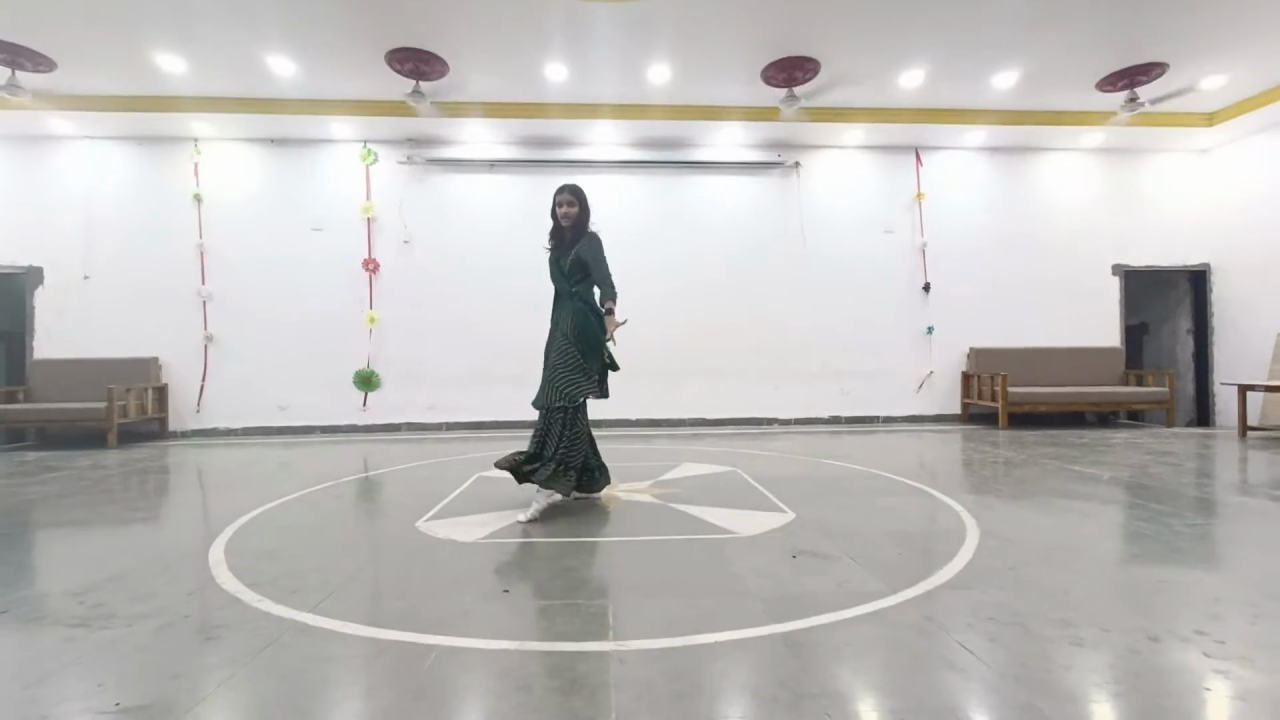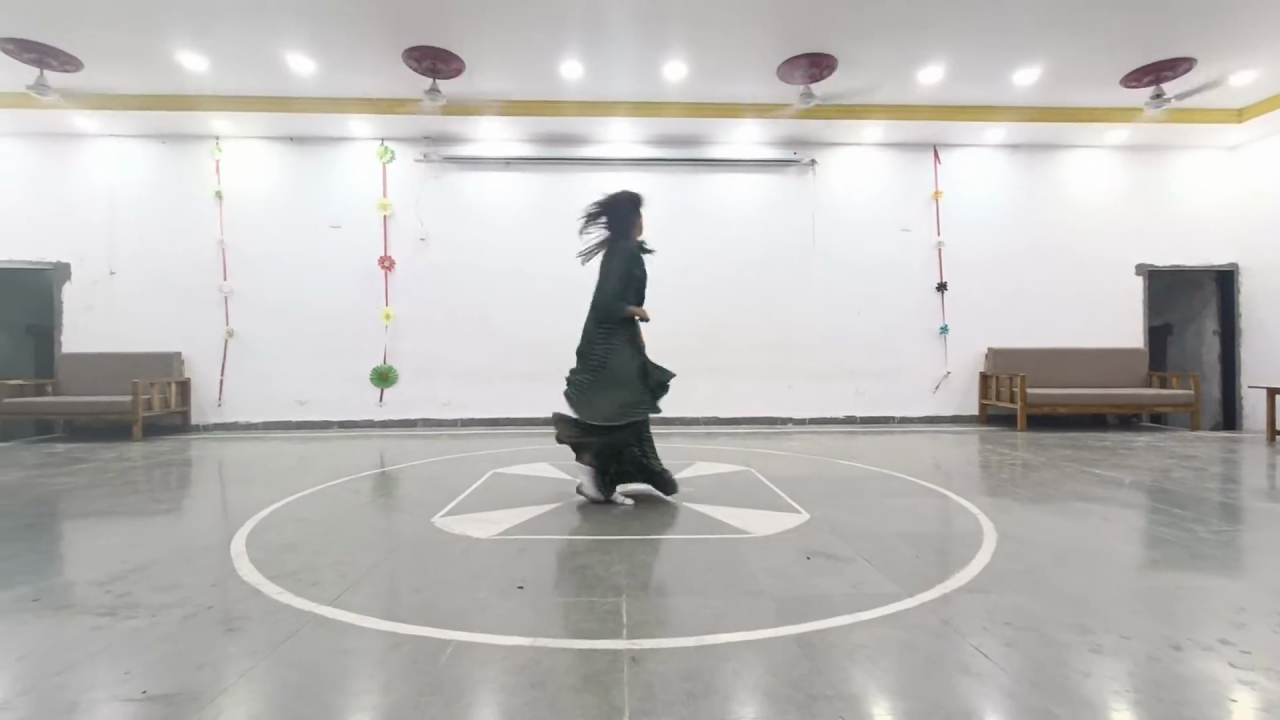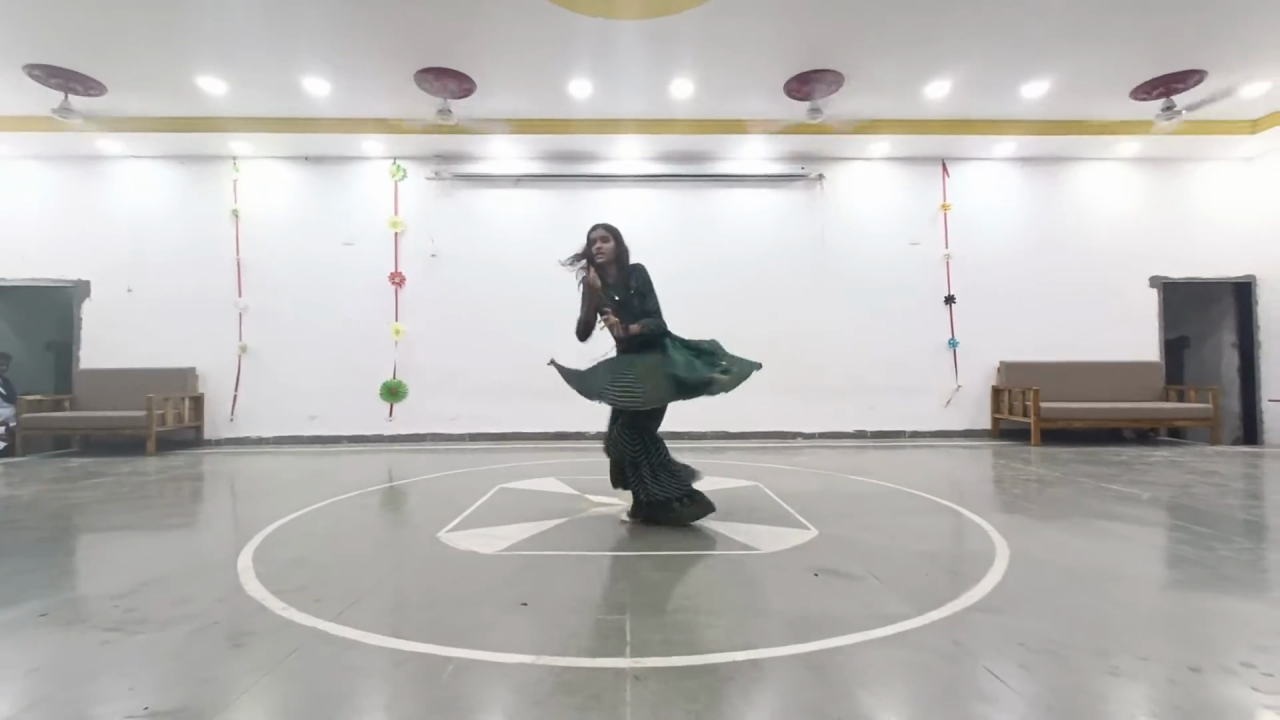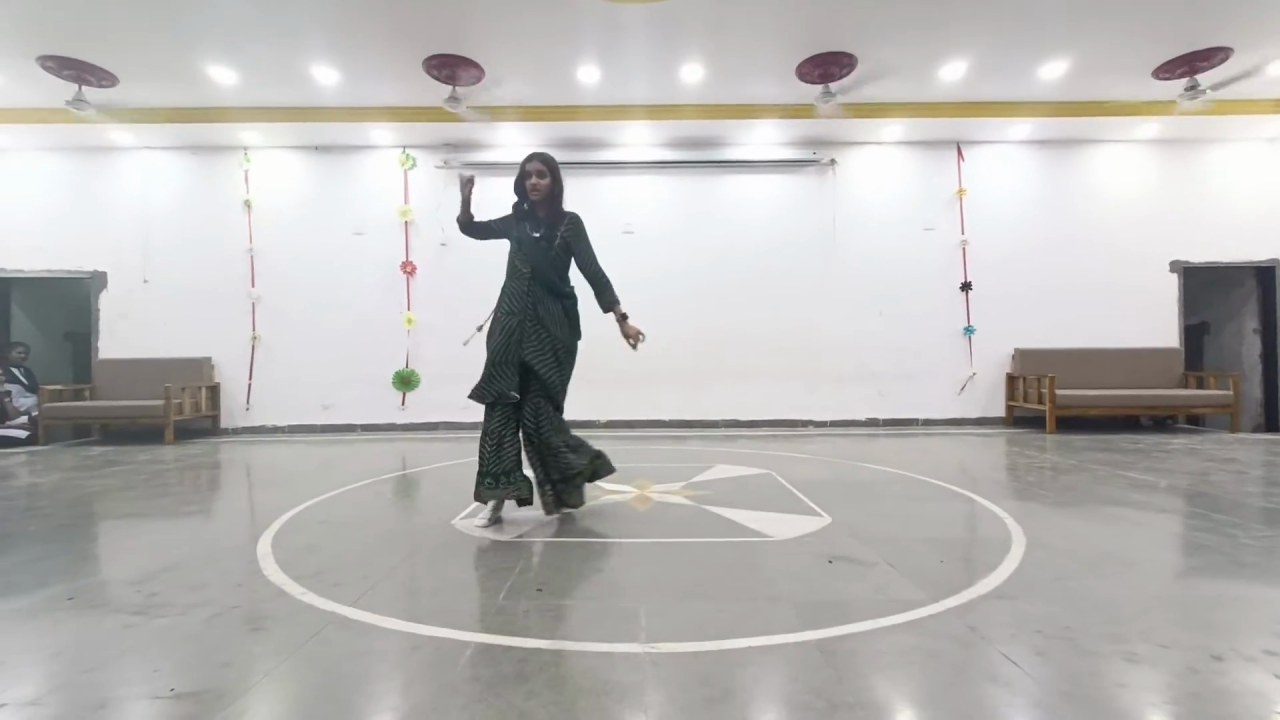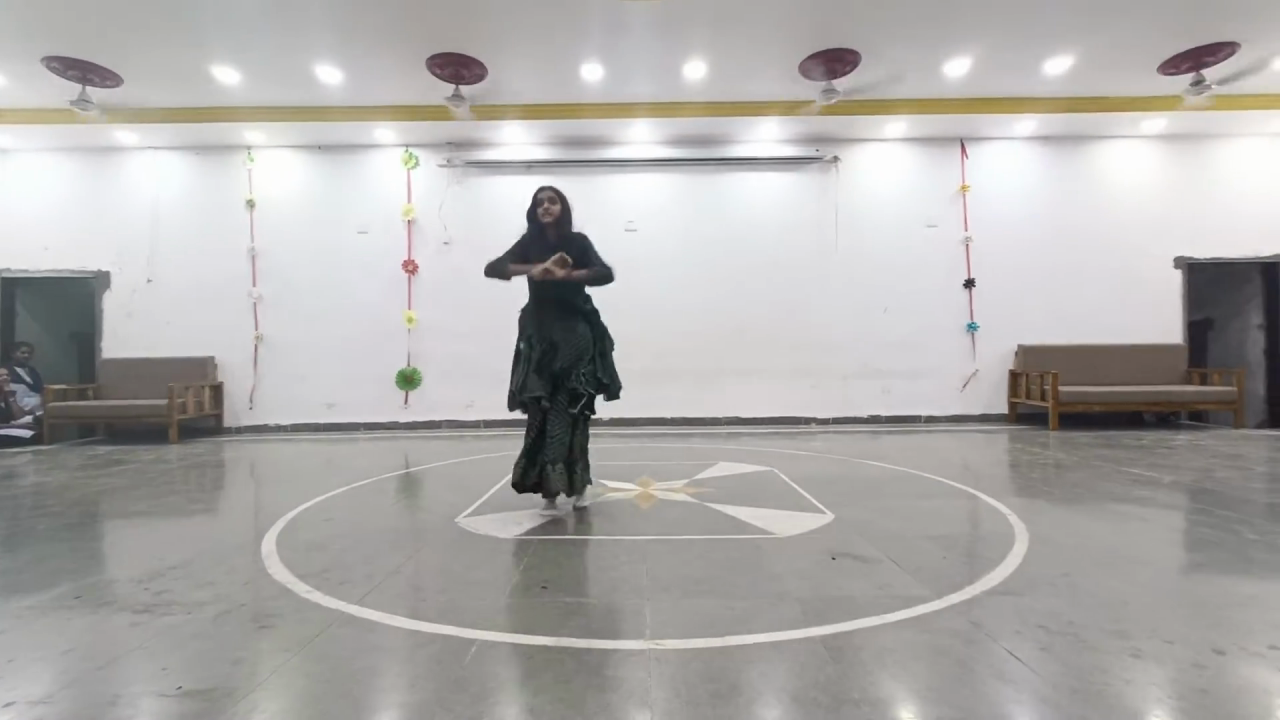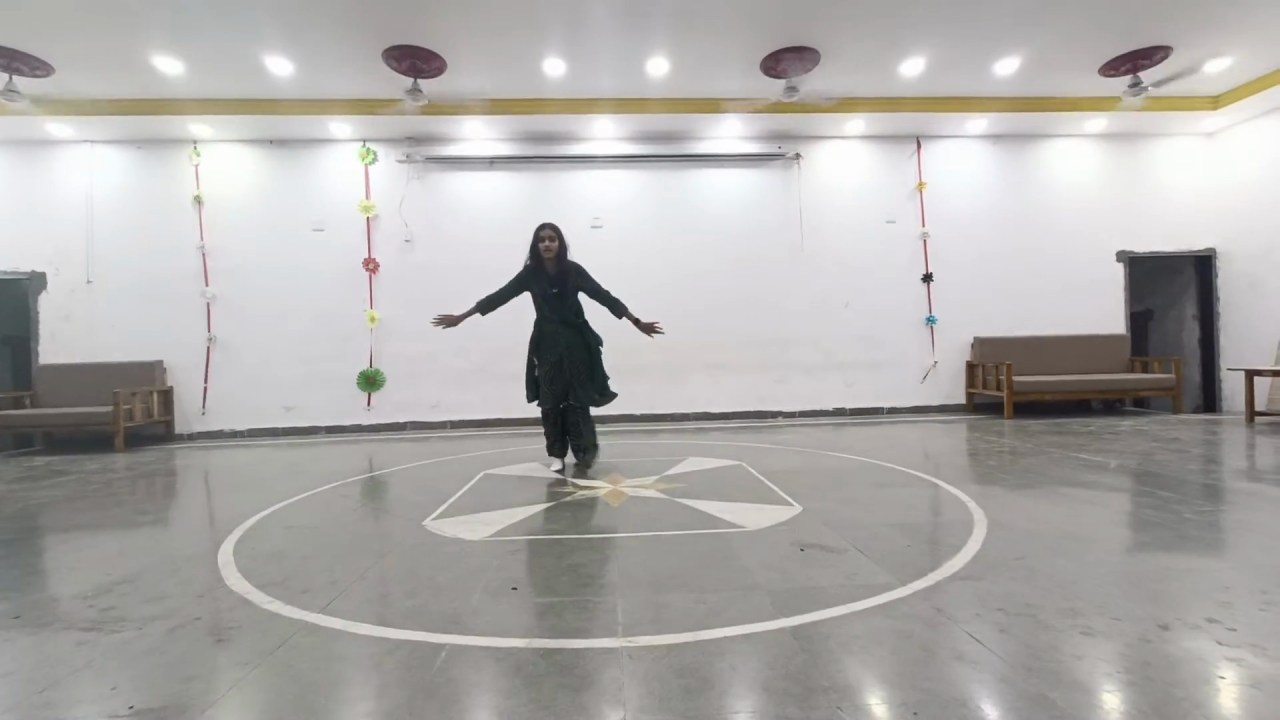
dt=0.7s
person 1, frame 1
left shoulder: (589, 241)
right shoulder: (558, 244)
left elbow: (604, 278)
left wrist: (610, 314)
left hip: (577, 327)
right hip: (562, 326)
left knee: (562, 401)
right knee: (567, 403)
left ankle: (552, 484)
right ankle: (585, 479)
person 1, frame 2
left shoulder: (627, 251)
right shoulder: (626, 251)
right elbow: (605, 303)
left wrist: (633, 318)
right wrist: (636, 312)
left hip: (613, 338)
right hip: (608, 340)
left knee: (632, 407)
right knee: (625, 409)
left ankle: (603, 482)
person 1, frame 3
left shoulder: (637, 274)
right shoulder: (594, 286)
left elbow: (656, 322)
right elbow: (582, 335)
left wrist: (627, 330)
right wrist: (590, 298)
left hip: (658, 359)
right hip: (630, 363)
left knee: (633, 432)
right knee: (621, 433)
left ankle: (668, 504)
person 1, frame 4
left shoulder: (569, 224)
right shoulder: (518, 221)
left elbow: (594, 274)
right elbow: (471, 228)
left wrist: (622, 319)
right wrist: (465, 197)
left hip: (552, 323)
right hip: (512, 321)
left knee: (540, 409)
right knee: (501, 405)
left ankle: (563, 486)
right ankle: (497, 496)
person 1, frame 5
left shoulder: (577, 242)
right shoulder: (530, 243)
left elbow: (605, 275)
right elbow: (490, 269)
left wrist: (565, 276)
right wrist: (533, 271)
left hip: (577, 331)
right hip: (539, 332)
left knee: (570, 404)
right knee: (538, 405)
left ankle: (571, 480)
right ankle: (550, 484)
person 1, frame 6
left shoulder: (574, 271)
right shoulder: (530, 274)
left elbow: (604, 296)
right elbow: (499, 296)
left wrist: (637, 322)
right wrist: (460, 318)
left hip: (576, 341)
right hip: (547, 342)
left knee: (578, 399)
right knee: (550, 401)
left ankle: (583, 452)
right ankle: (557, 453)
